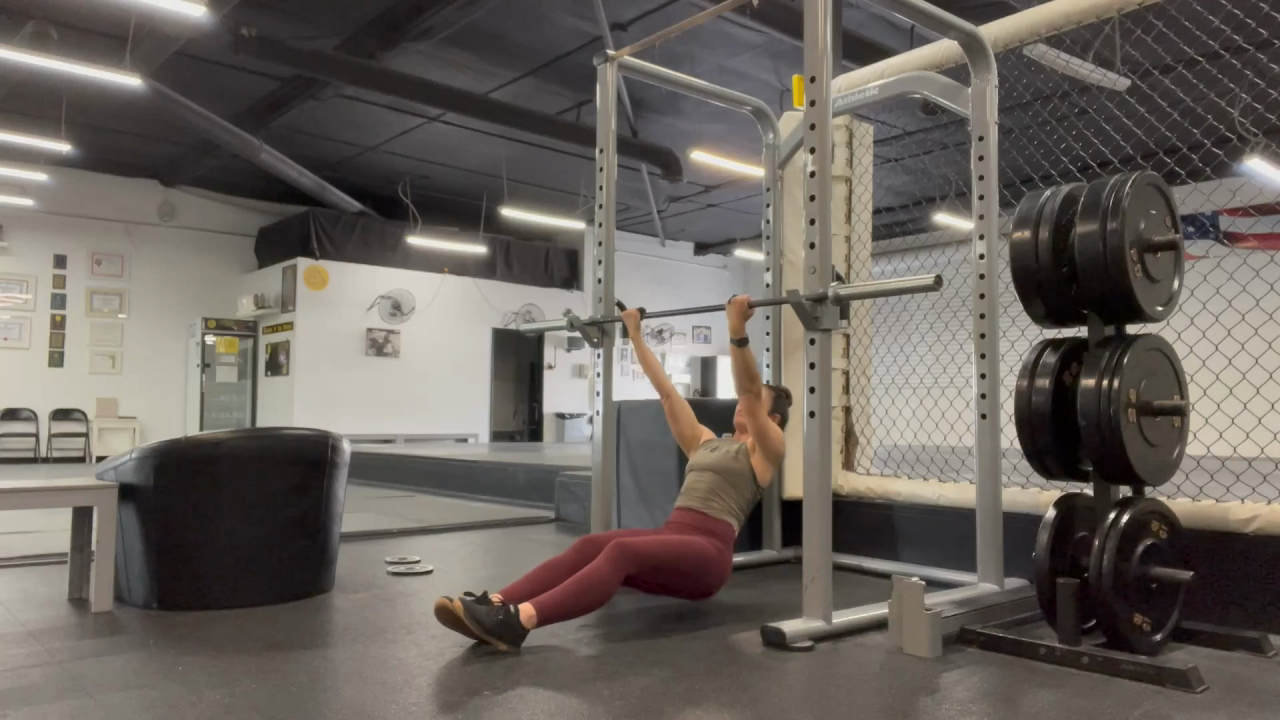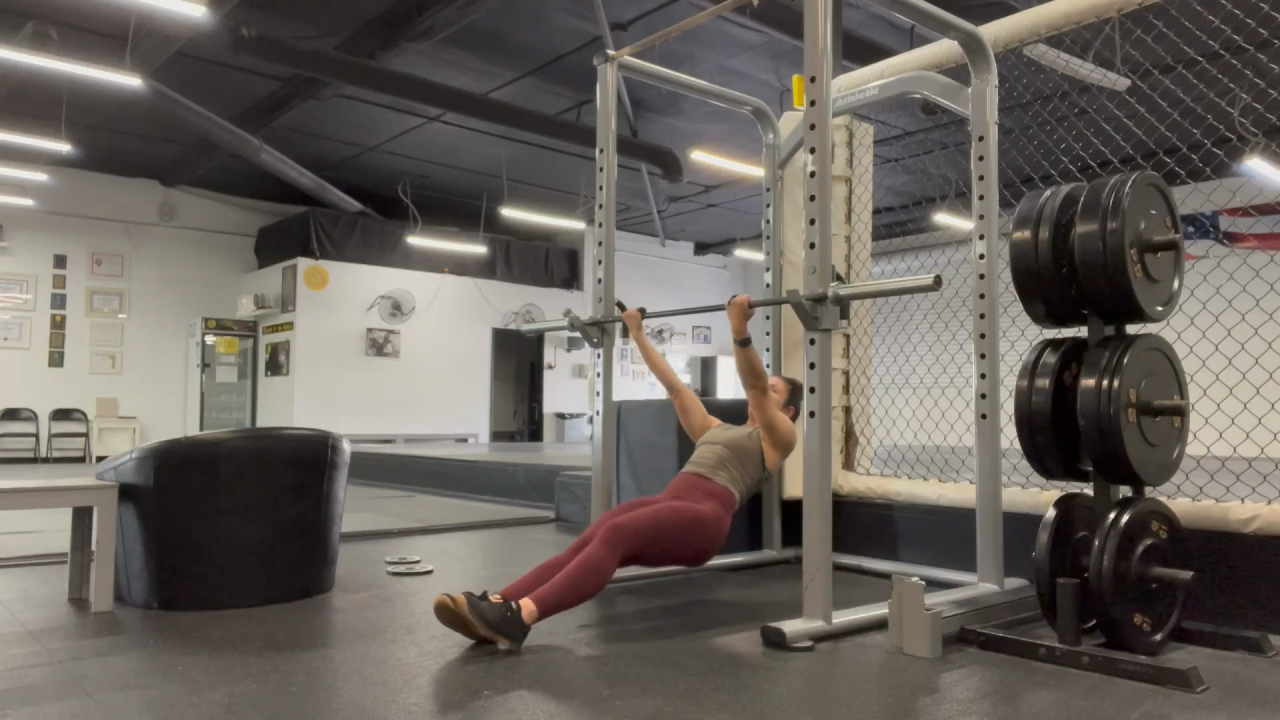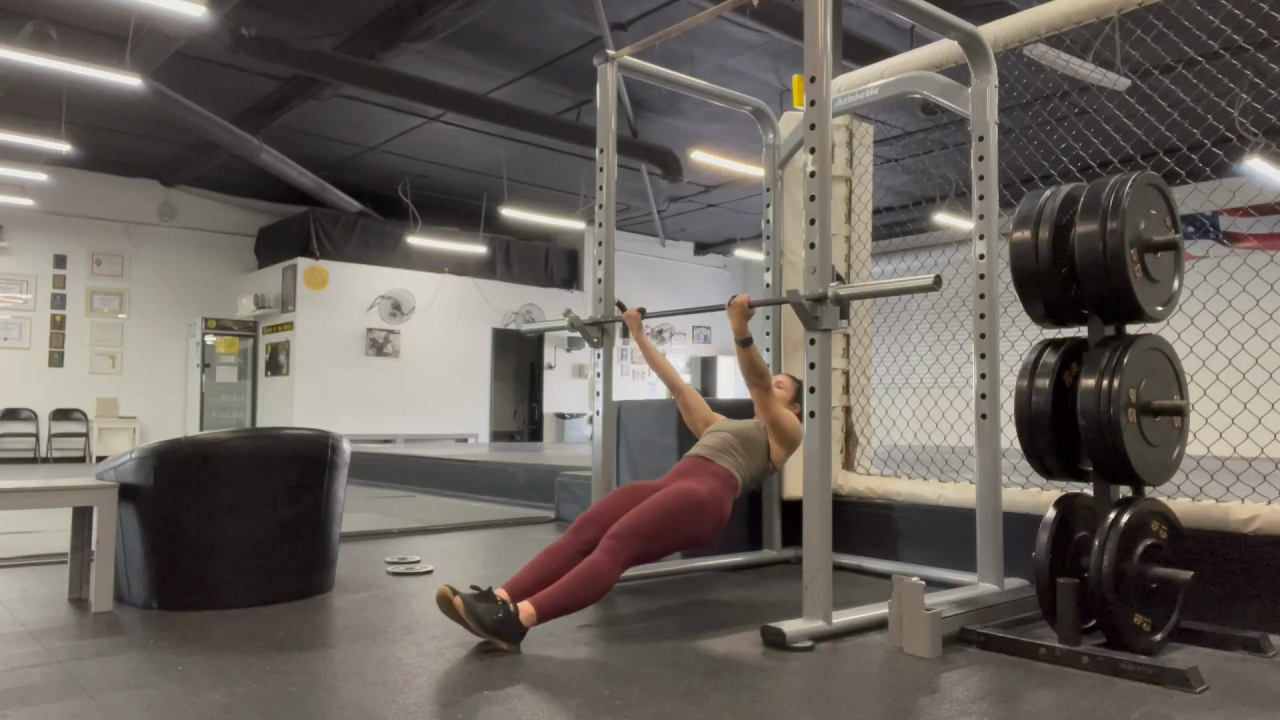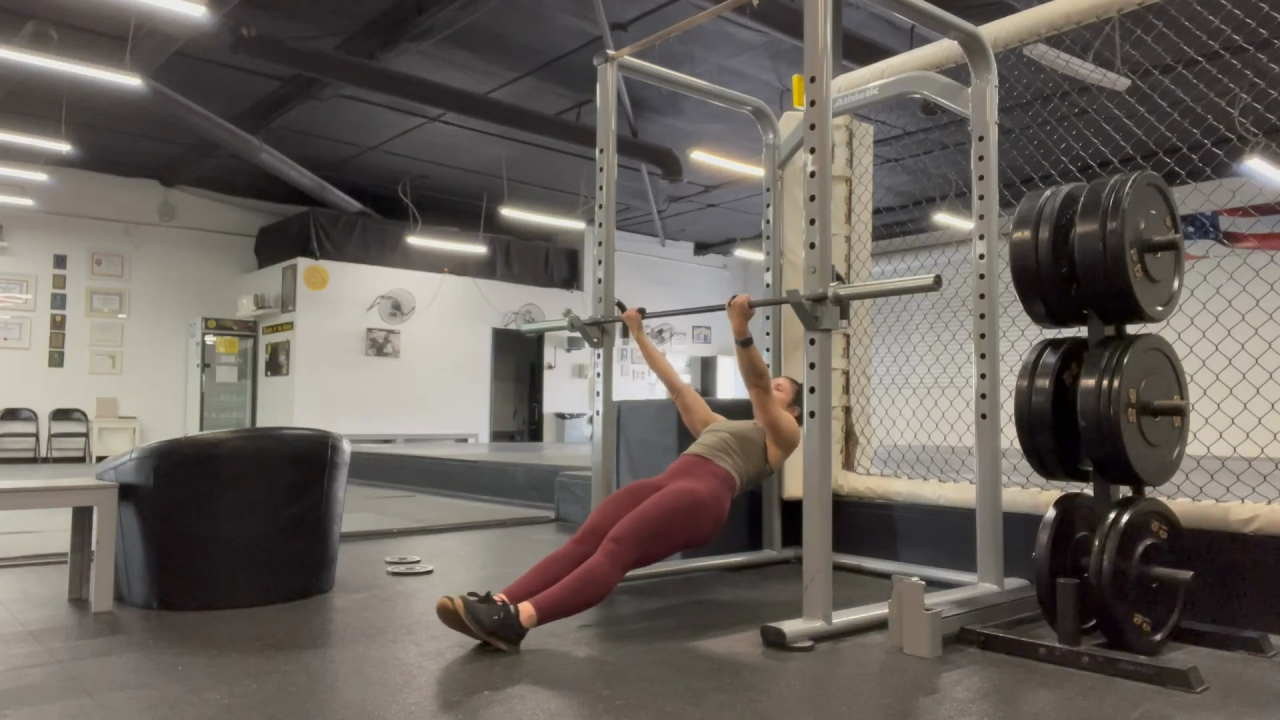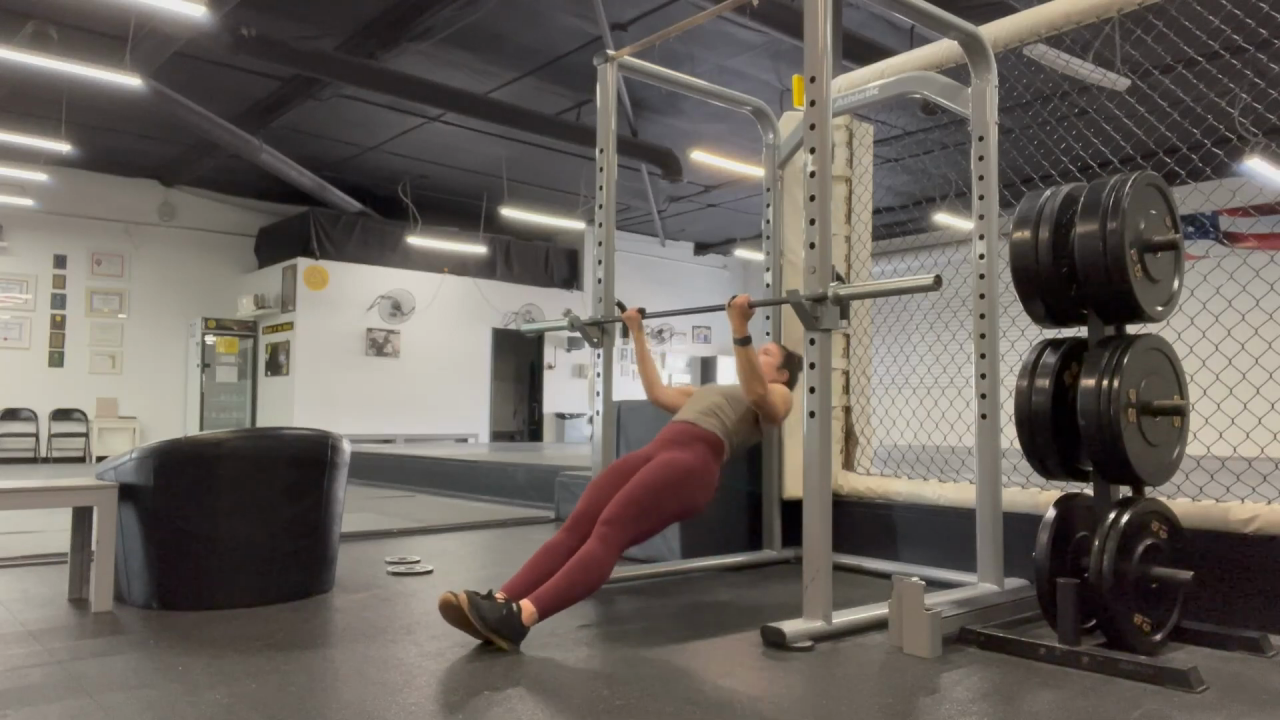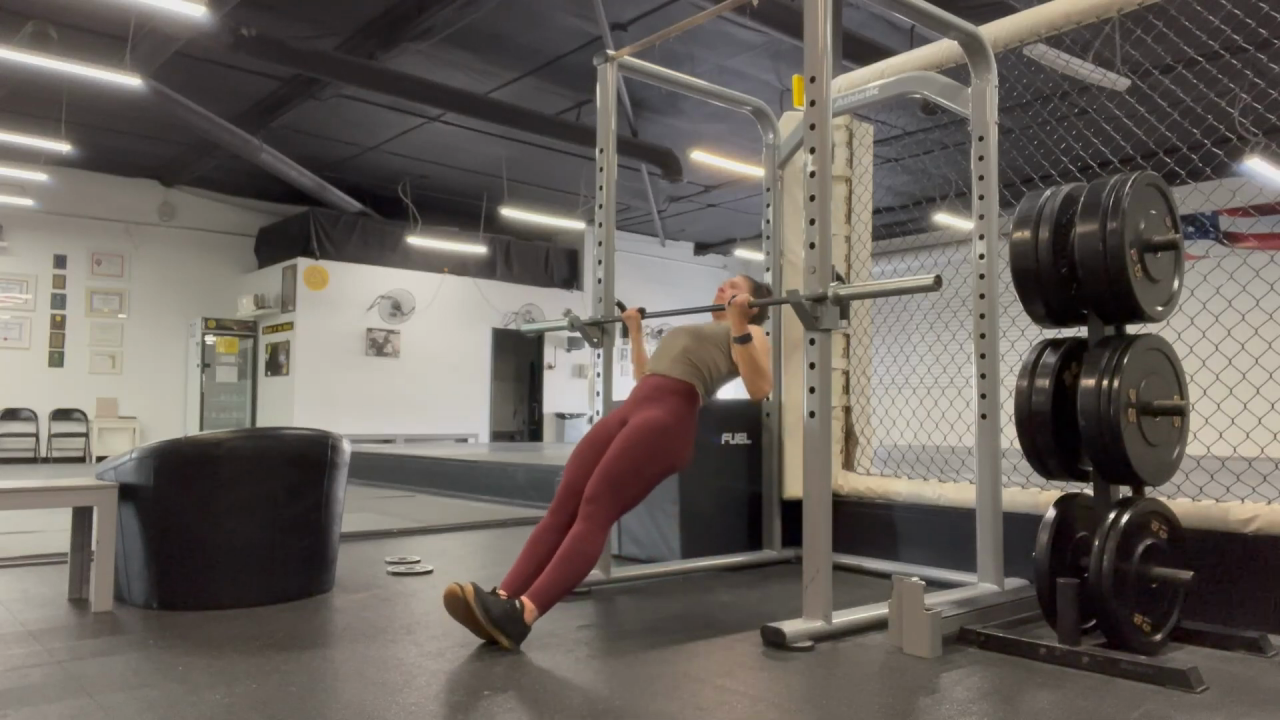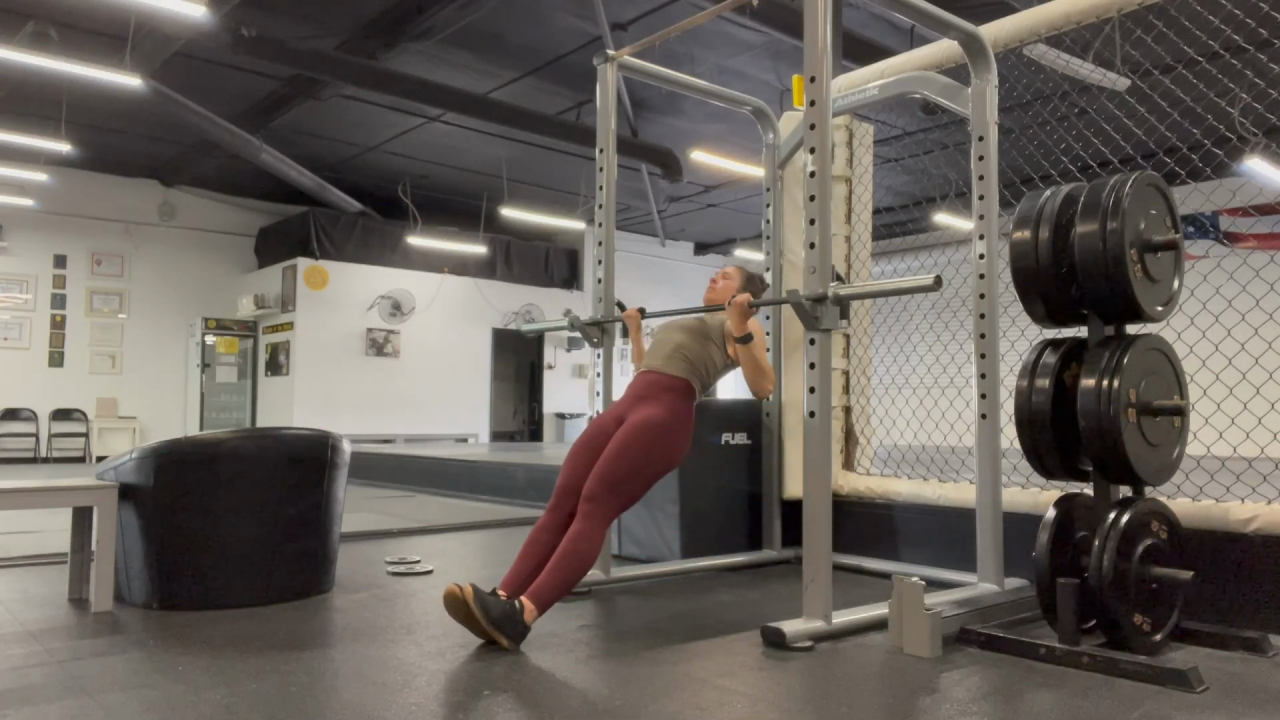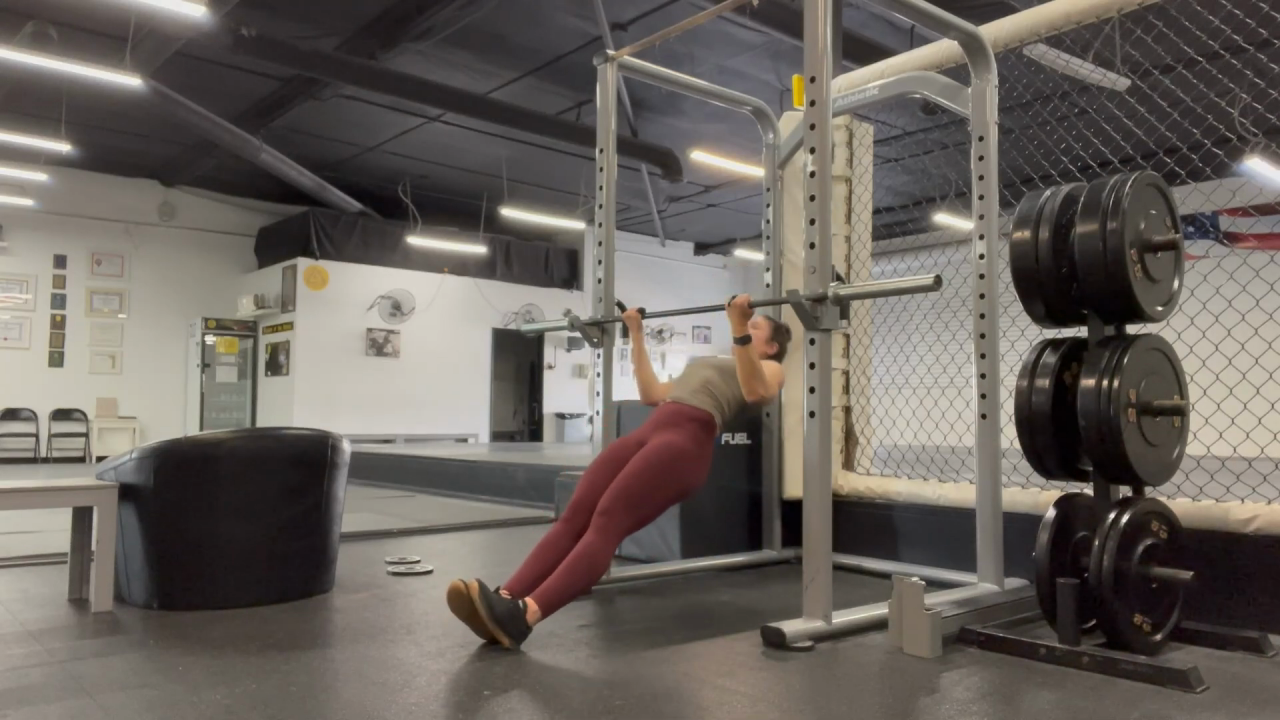
dt=0.3s
person 1, frame 1
left shoulder: (766, 450)
right shoulder: (705, 441)
left elbow: (751, 391)
right elbow: (667, 392)
left wrist: (738, 331)
right wrist: (636, 335)
left hip: (706, 552)
right hip: (672, 537)
left knee: (621, 553)
right knee: (588, 547)
left ankle: (517, 621)
right ankle: (493, 606)
person 1, frame 2
left shoulder: (778, 438)
right shoulder: (716, 429)
left elbow: (756, 385)
right elbow: (676, 388)
left wrist: (740, 330)
right wrist: (638, 334)
left hip: (705, 515)
right hip: (670, 500)
left knee: (613, 537)
right knee: (584, 545)
left ankle: (518, 618)
right ankle: (494, 605)
person 1, frame 3
left shoulder: (786, 433)
right shoulder: (721, 424)
left elbow: (759, 384)
right elbow: (678, 387)
left wrist: (741, 330)
right wrist: (639, 334)
left hip: (705, 495)
right hip: (670, 482)
left knee: (617, 545)
right knee: (584, 531)
left ankle: (514, 619)
right ankle: (498, 600)
person 1, frame 4
left shoulder: (784, 434)
right shoulder: (719, 425)
left elbow: (758, 386)
right elbow: (677, 388)
left wrist: (741, 330)
right wrist: (639, 334)
left hip: (704, 493)
right hip: (667, 481)
left knee: (616, 549)
right knee: (584, 542)
left ankle: (517, 621)
right ankle: (498, 605)
person 1, frame 5
left shoulder: (778, 397)
right shoulder: (716, 391)
left elbow: (758, 397)
right elbow: (657, 392)
left wrist: (740, 331)
right wrist: (638, 335)
left hip: (692, 461)
right hip: (654, 451)
left knee: (609, 532)
right knee: (575, 529)
left ankle: (518, 618)
right ankle: (500, 604)
person 1, frame 6
left shoulder: (749, 333)
right shoulder: (695, 333)
left elbow: (758, 389)
left wrist: (738, 327)
right wrist: (635, 332)
left hip: (670, 415)
right hip: (630, 408)
left knee: (594, 511)
right knee: (562, 508)
left ankle: (520, 616)
right ankle: (501, 601)
person 1, frame 7
left shoulder: (741, 328)
right shoulder: (689, 327)
left elbow: (763, 387)
left wrist: (738, 324)
right wrist: (634, 333)
left hip: (667, 413)
right hip: (626, 405)
left knee: (592, 510)
right knee: (561, 507)
left ankle: (519, 616)
right ankle: (501, 600)
person 1, frame 8
left shoulder: (769, 367)
right shoulder: (708, 366)
left elbow: (756, 394)
right elbow: (651, 394)
left wrist: (742, 330)
right wrist: (637, 335)
left hip: (686, 439)
right hip: (647, 431)
left knee: (605, 523)
right knee: (574, 518)
left ankle: (523, 616)
right ankle: (506, 599)
